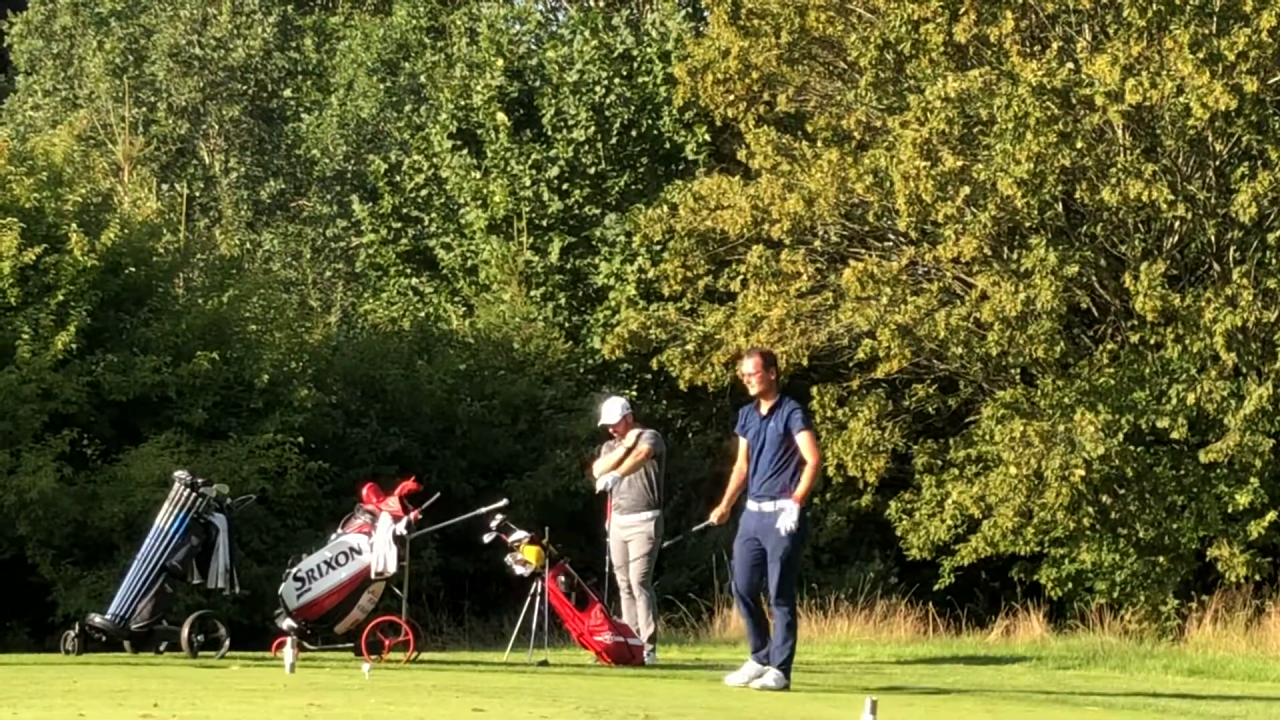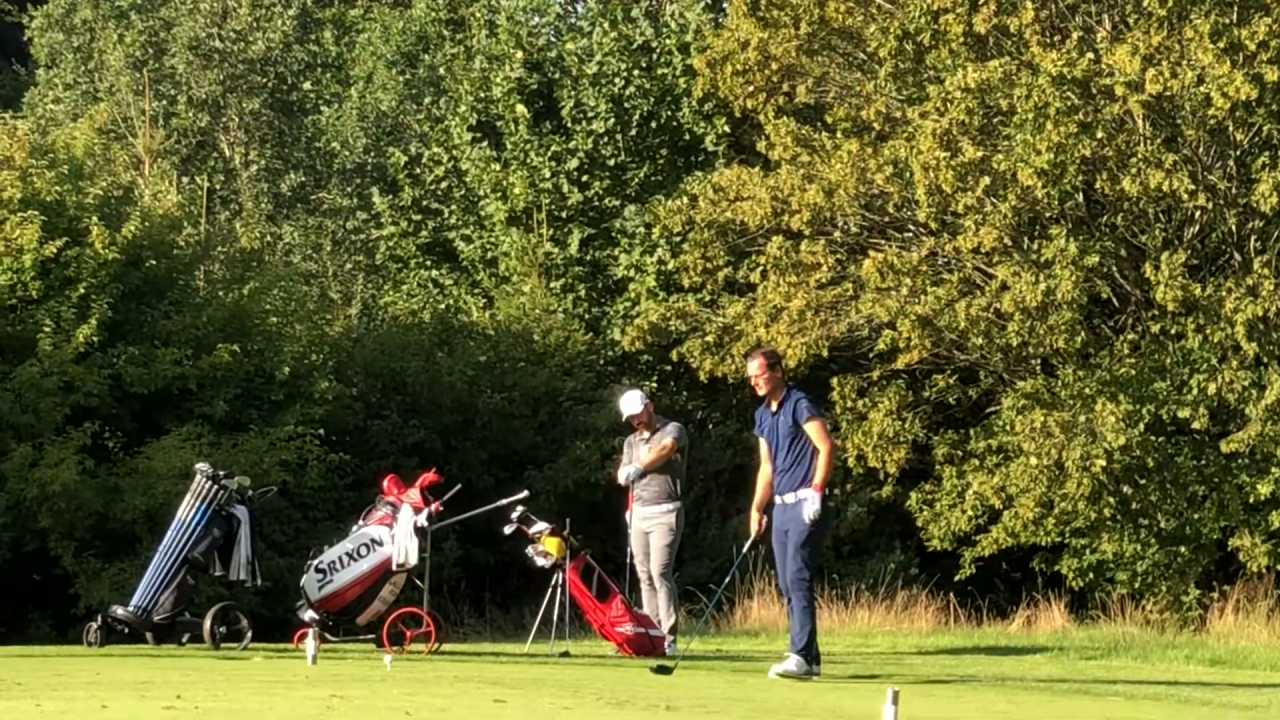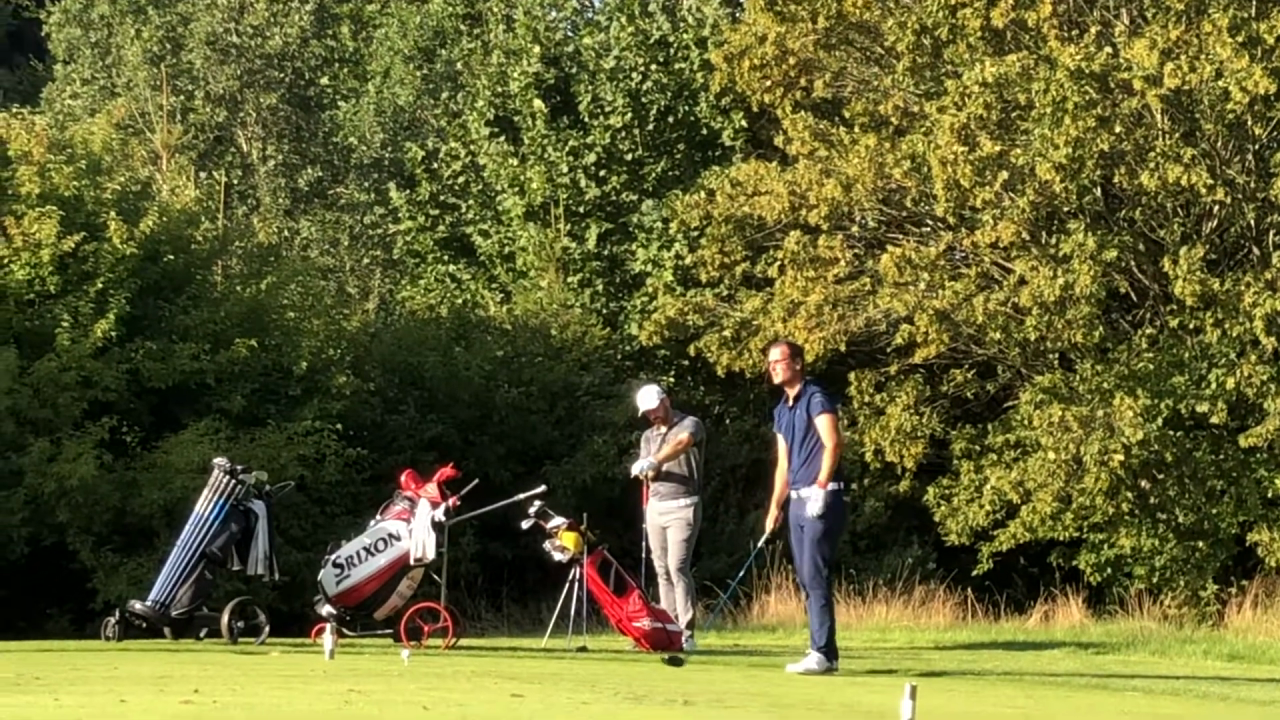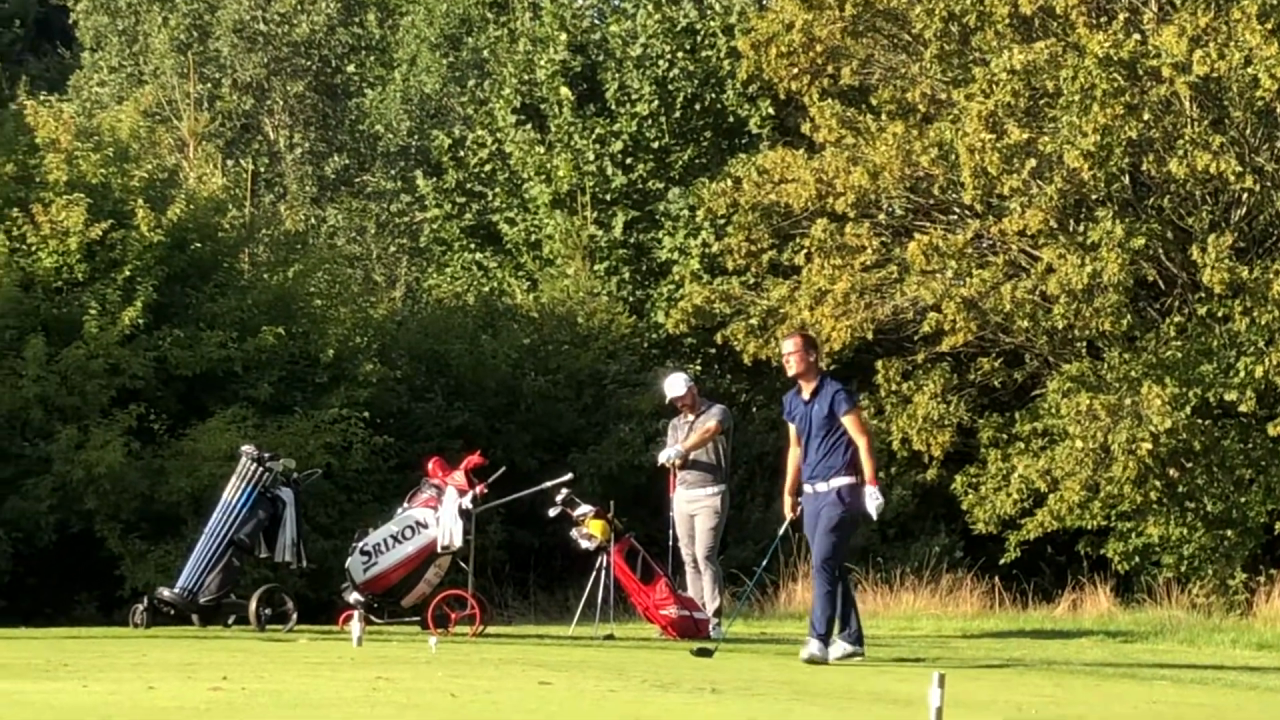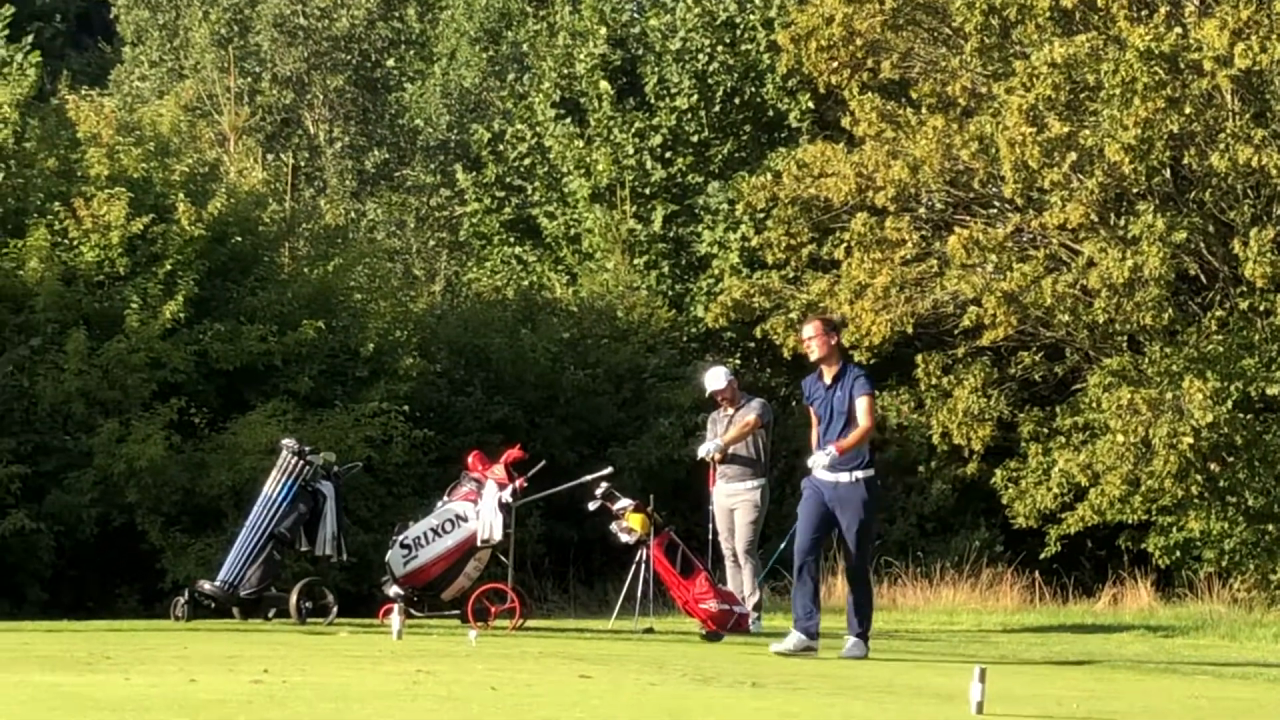
dt=0.5s
person 1, frame 1
left shoulder: (792, 412)
right shoulder: (746, 415)
left elbow: (813, 460)
left wrist: (795, 503)
right wrist: (726, 503)
left hip: (783, 514)
right hip: (752, 513)
left knee: (780, 593)
right knee: (742, 587)
left ankle: (779, 670)
right ankle: (760, 659)
person 1, frame 2
left shoulder: (800, 403)
right shoulder: (762, 414)
left elbow: (826, 448)
left wrist: (816, 492)
right wrist: (756, 509)
left hip: (805, 504)
right hip: (781, 505)
left knee: (798, 579)
right knee: (787, 584)
left ankle: (800, 655)
right ankle: (810, 658)
person 1, frame 3
left shoulder: (815, 398)
right shoulder: (781, 410)
left elbow: (832, 444)
left wrist: (821, 488)
right wrist: (775, 506)
left hip: (820, 499)
right hip: (798, 502)
left knee: (815, 575)
right knee: (807, 579)
left ankle: (821, 653)
right ankle: (825, 654)
person 1, frame 4
left shoulder: (835, 393)
right shoulder: (791, 401)
left elbow: (862, 440)
left wrist: (870, 485)
right wrist: (789, 492)
left hip: (839, 491)
right hip: (811, 495)
left knee: (824, 563)
right knee: (831, 567)
left ankle: (818, 641)
right ankle: (851, 639)
person 1, frame 5
left shoulder: (857, 379)
right shoulder: (810, 384)
left elbow: (867, 425)
left wrist: (835, 451)
left hip: (854, 484)
right hip: (819, 482)
left knee: (856, 564)
right knee: (804, 552)
left ankle: (858, 637)
right ankle: (804, 633)
person 2, frame 1
left shoulder: (650, 437)
right shoulder: (610, 446)
left elbow: (640, 455)
right elbow: (598, 470)
left wrist: (615, 475)
right wrist: (625, 444)
left hip: (644, 521)
right hip: (617, 522)
left knee: (640, 582)
right knee: (625, 585)
left ankle: (648, 648)
person 2, frame 2
left shoulder: (673, 429)
right shoulder: (631, 441)
left elbow: (665, 449)
right elbow: (623, 477)
left wrist: (639, 466)
right wrist: (637, 463)
left hip: (665, 513)
right hip: (638, 513)
left knee: (660, 573)
right knee: (644, 576)
left ankle: (669, 639)
person 2, frame 3
left shoulder: (690, 424)
right shoulder: (648, 435)
left elbow: (680, 444)
right elbow: (645, 472)
left wrist: (653, 460)
right wrist: (648, 470)
left hip: (682, 507)
right hip: (655, 507)
left knee: (678, 568)
right knee: (662, 571)
left ankle: (687, 633)
person 2, frame 4
left shoulder: (717, 412)
right shoulder: (675, 424)
left elbow: (709, 431)
right elbow: (674, 462)
left wrist: (681, 449)
right wrist: (676, 458)
left hip: (710, 495)
right hip: (682, 495)
left knee: (705, 556)
right knee: (689, 559)
left ankle: (714, 621)
person 2, frame 5
left shoulder: (757, 406)
right shoulder: (714, 418)
left elbow: (748, 425)
right elbow: (715, 456)
left wrist: (720, 442)
right wrist: (716, 452)
left hip: (750, 489)
right hip: (722, 490)
left knee: (745, 550)
right knee: (729, 553)
left ankle: (753, 615)
